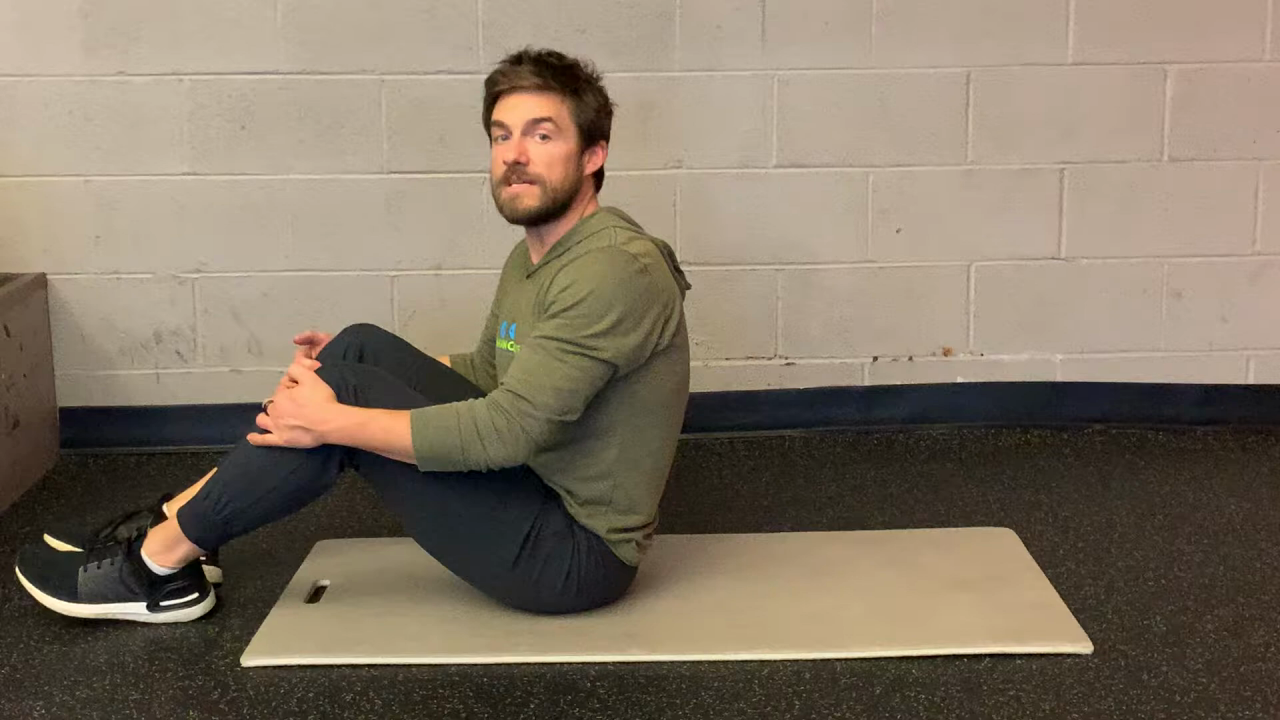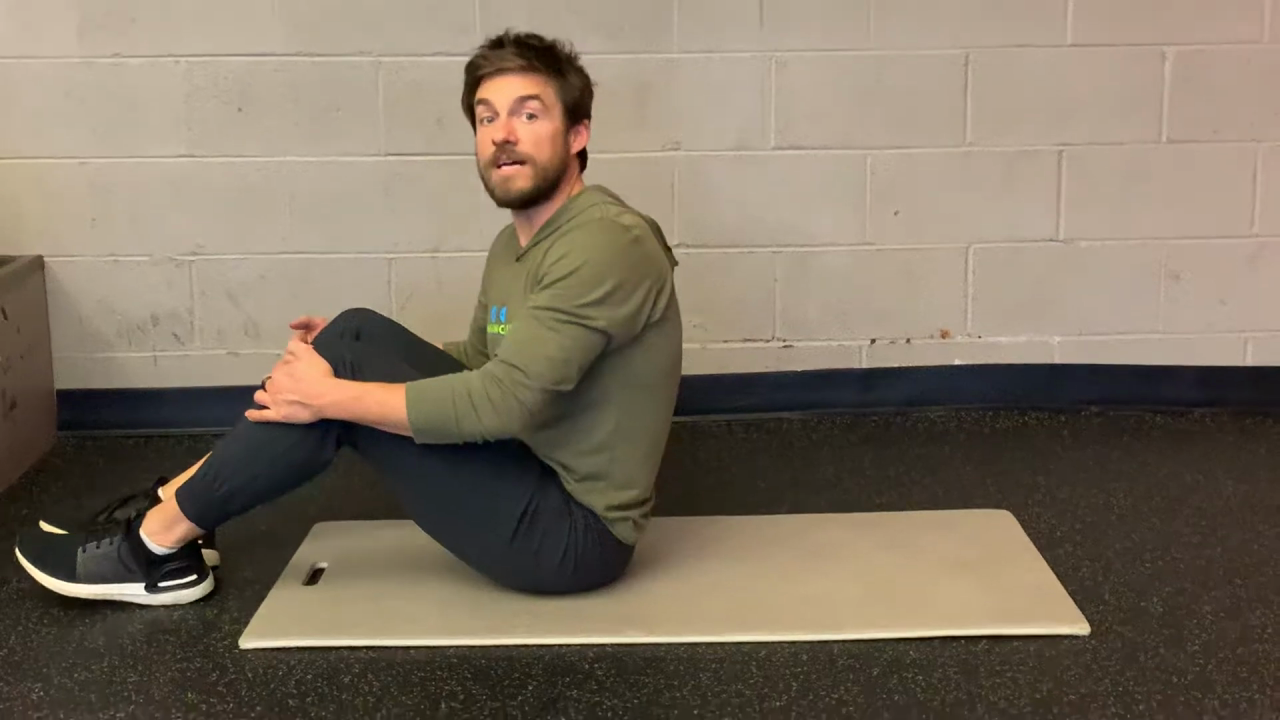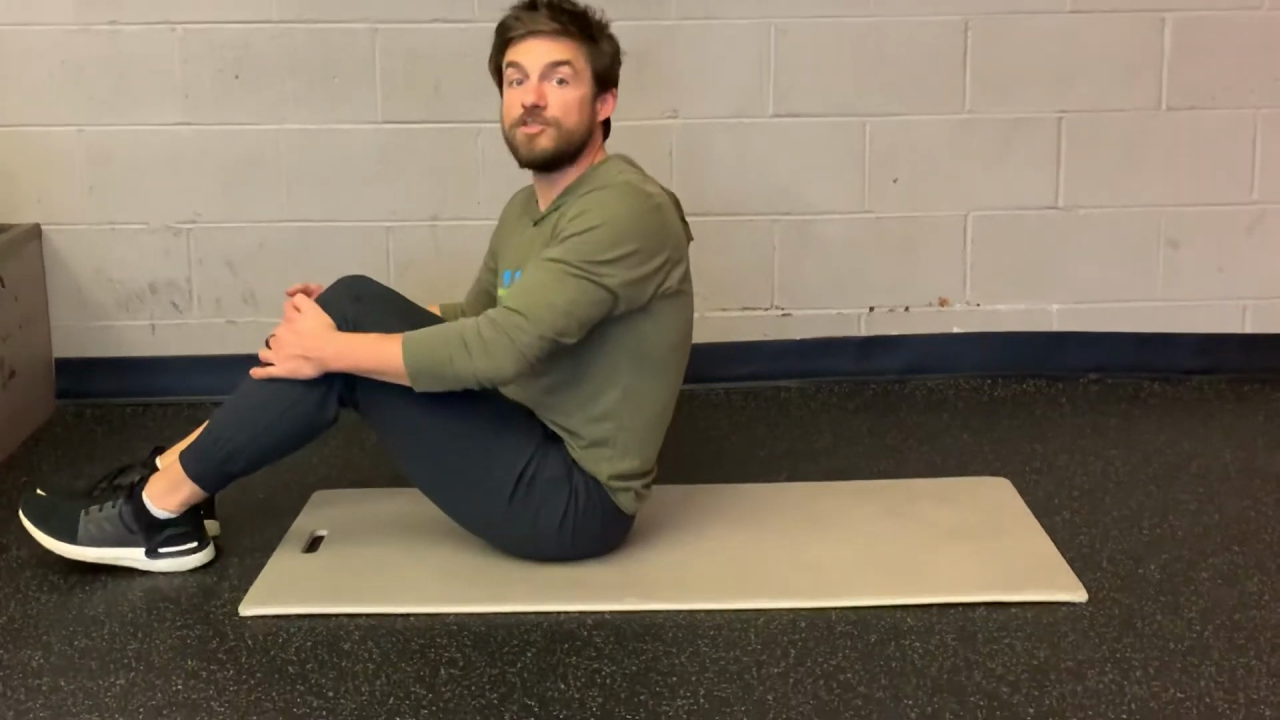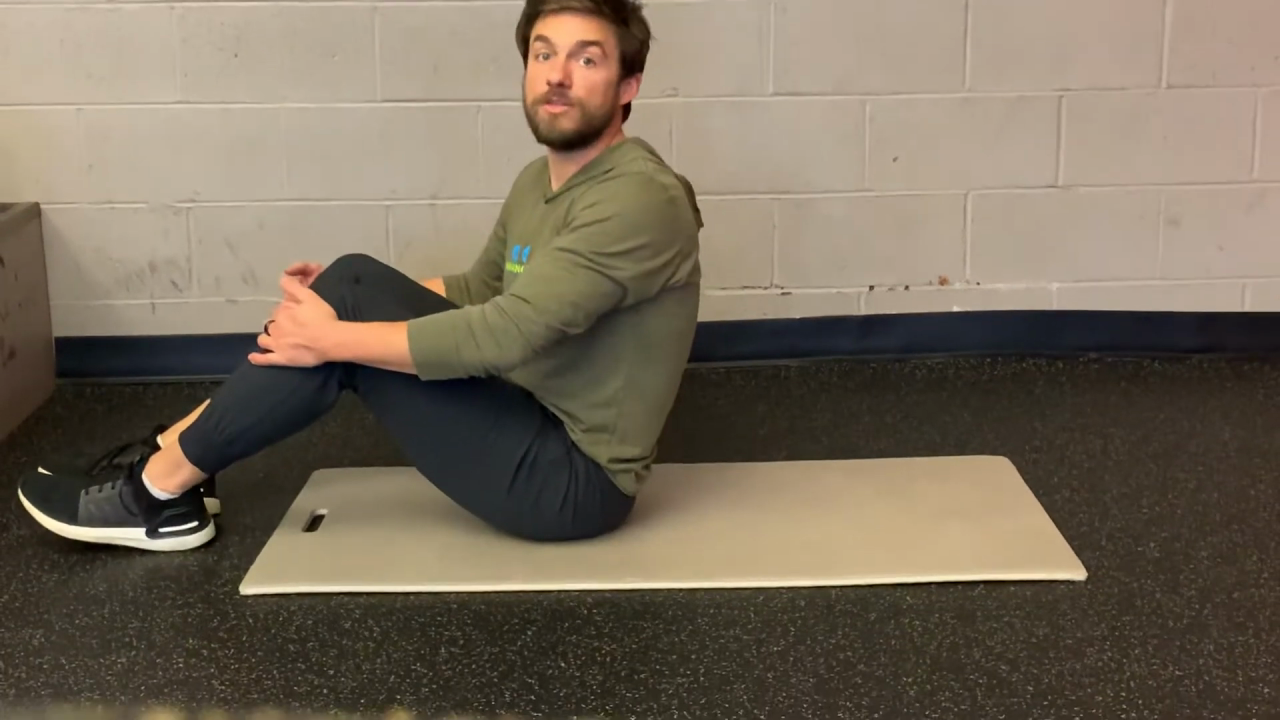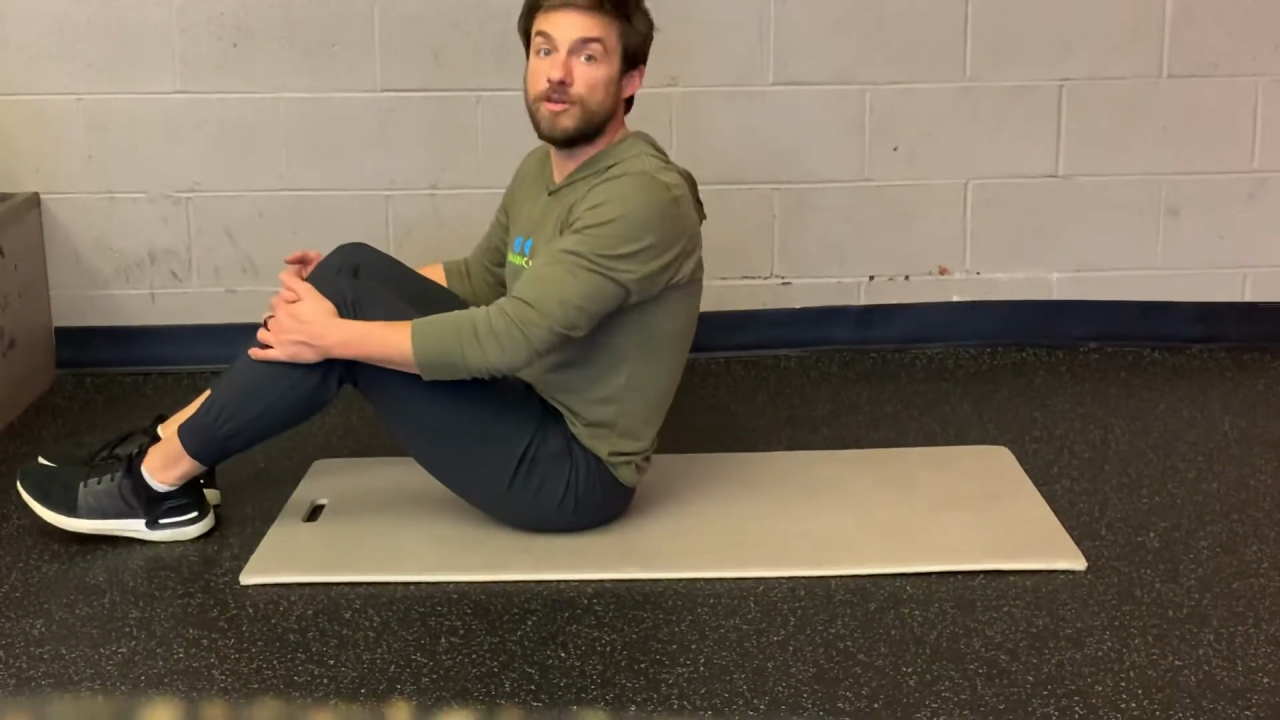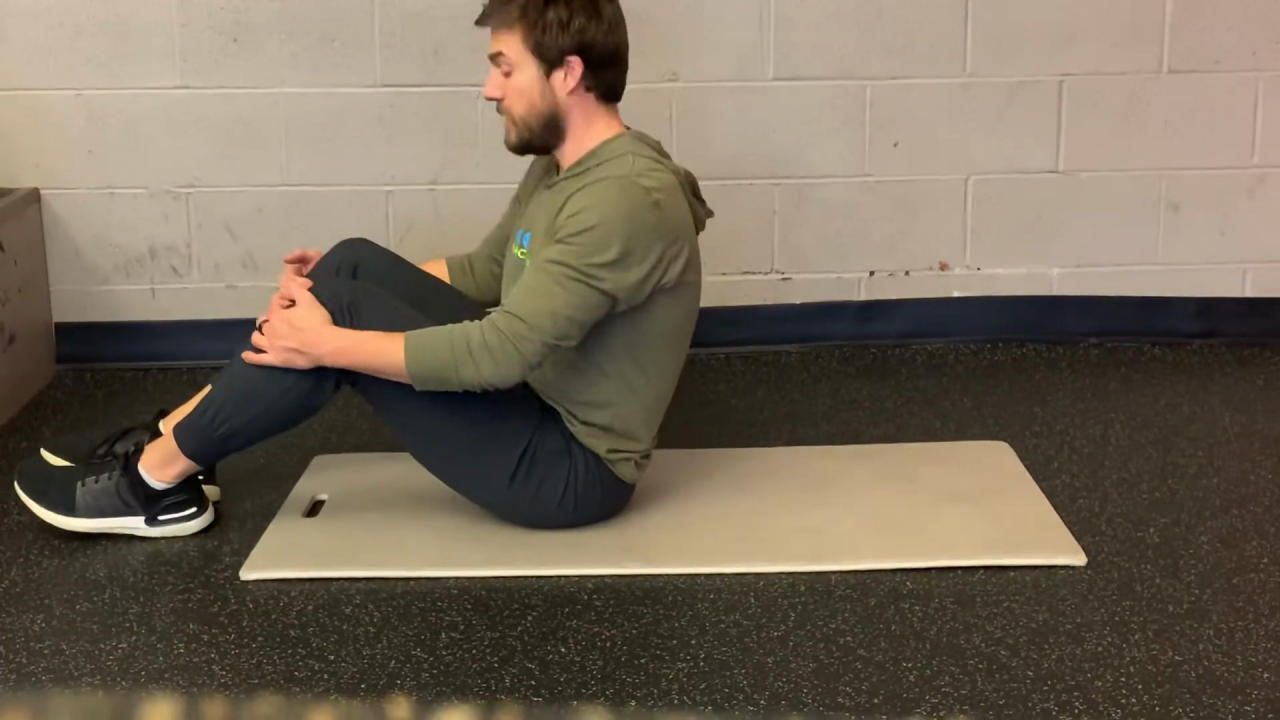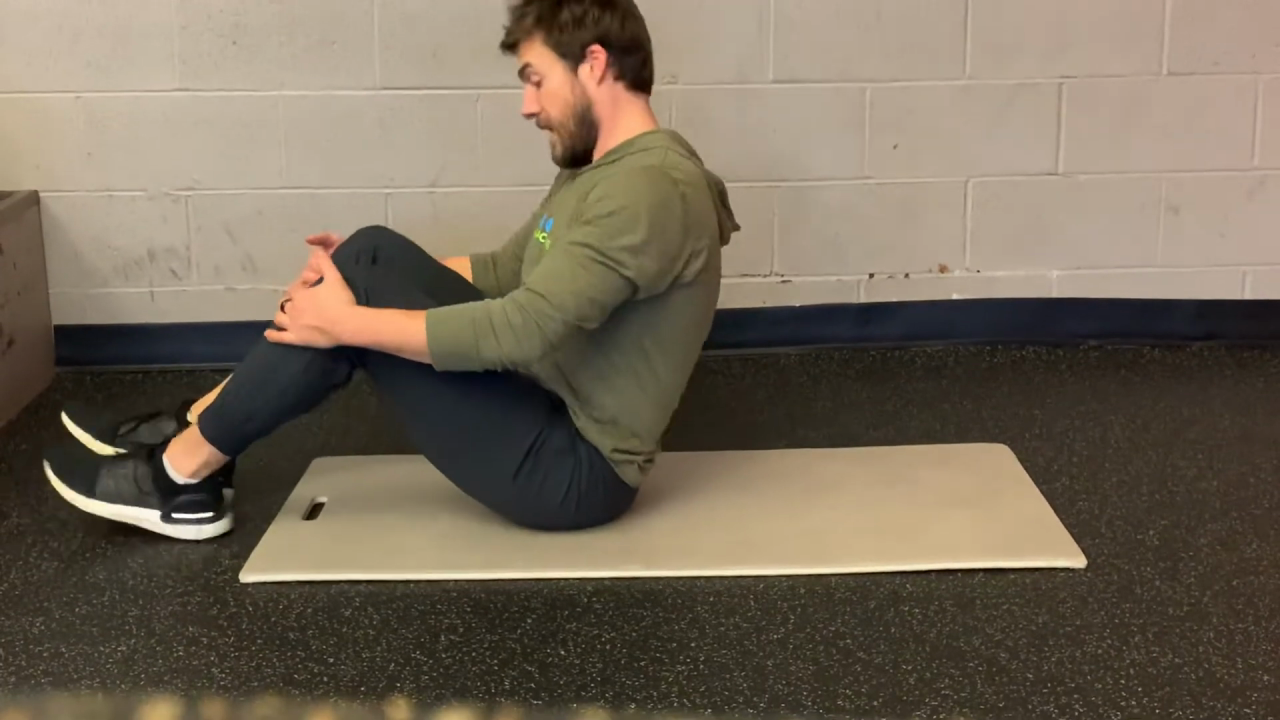
dt=0.4s
person 1, frame 1
left shoulder: (614, 270)
right shoulder: (534, 257)
left elbow: (506, 429)
right elbow: (490, 371)
left wrist: (333, 420)
right wrist: (351, 369)
left hip: (574, 552)
right hip: (540, 494)
left knee: (349, 393)
right knee: (363, 347)
left ankle: (155, 565)
right ankle: (178, 520)
person 1, frame 2
left shoulder: (606, 244)
right shoulder: (514, 245)
left elbow: (500, 401)
right elbow: (480, 363)
left wrist: (331, 394)
right wrist: (343, 356)
left hip: (573, 533)
right hip: (539, 481)
left knee: (346, 376)
right knee: (359, 333)
left ankle: (155, 547)
right ankle: (174, 507)
person 1, frame 3
left shoulder: (626, 211)
right shoulder: (528, 208)
left elbow: (496, 346)
right elbow: (477, 318)
left wrist: (331, 349)
right wrist: (344, 322)
left hip: (572, 500)
right hip: (540, 446)
left knee: (343, 358)
right knee: (355, 301)
left ankle: (157, 510)
right ankle: (174, 473)
person 1, frame 4
left shoulder: (639, 200)
right shoulder: (539, 181)
left elbow: (504, 333)
right elbow: (480, 292)
left wrist: (333, 336)
right wrist: (345, 299)
left hip: (573, 481)
right hip: (539, 423)
left knee: (348, 318)
right knee: (354, 280)
left ankle: (159, 491)
right ankle: (176, 453)
person 1, frame 5
left shoulder: (641, 199)
right shoulder: (543, 169)
left elbow: (508, 336)
right elbow: (481, 279)
left wrist: (334, 334)
right wrist: (345, 287)
left hip: (574, 472)
right hip: (540, 410)
left knee: (346, 308)
right knee: (353, 267)
left ankle: (157, 483)
right ankle: (176, 441)
person 1, frame 6
left shoulder: (625, 200)
right shoulder: (564, 166)
left elbow: (501, 352)
right elbow: (486, 273)
left wrist: (328, 344)
right wrist: (339, 283)
left hip: (570, 470)
right hip: (541, 405)
left knee: (341, 315)
right knee: (355, 264)
left ankle: (156, 480)
right ankle: (174, 438)
person 1, frame 7
left shoulder: (647, 189)
right shoulder: (605, 169)
left elbow: (517, 330)
right elbow: (507, 269)
left wrist: (350, 320)
right wrist: (355, 275)
left hip: (572, 473)
right hip: (554, 414)
left knee: (357, 305)
right knee: (376, 251)
left ankle: (180, 478)
right ankle: (195, 429)
